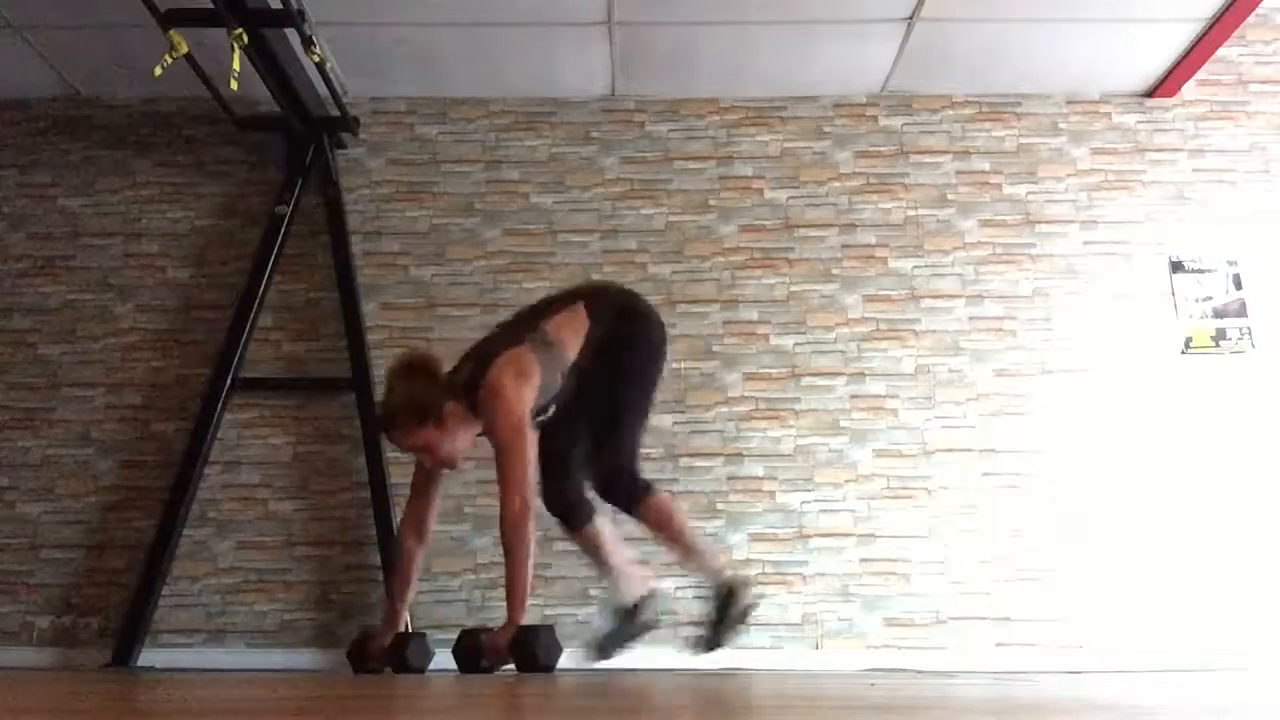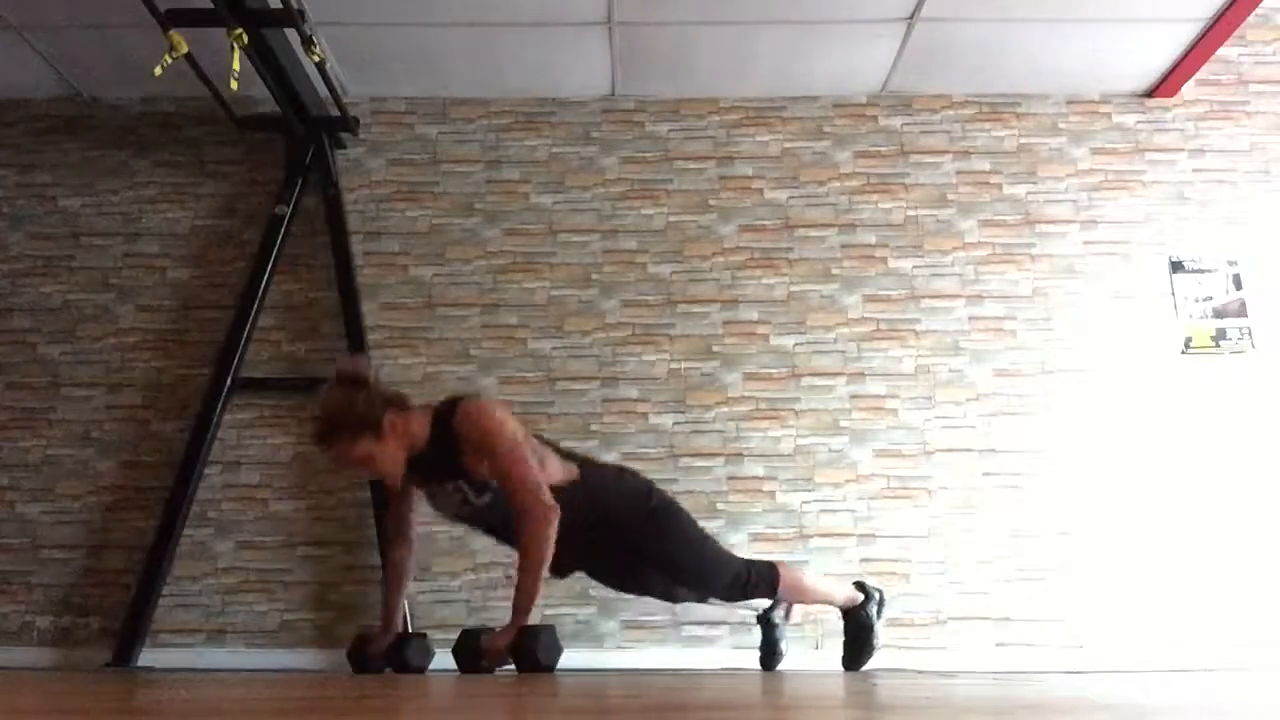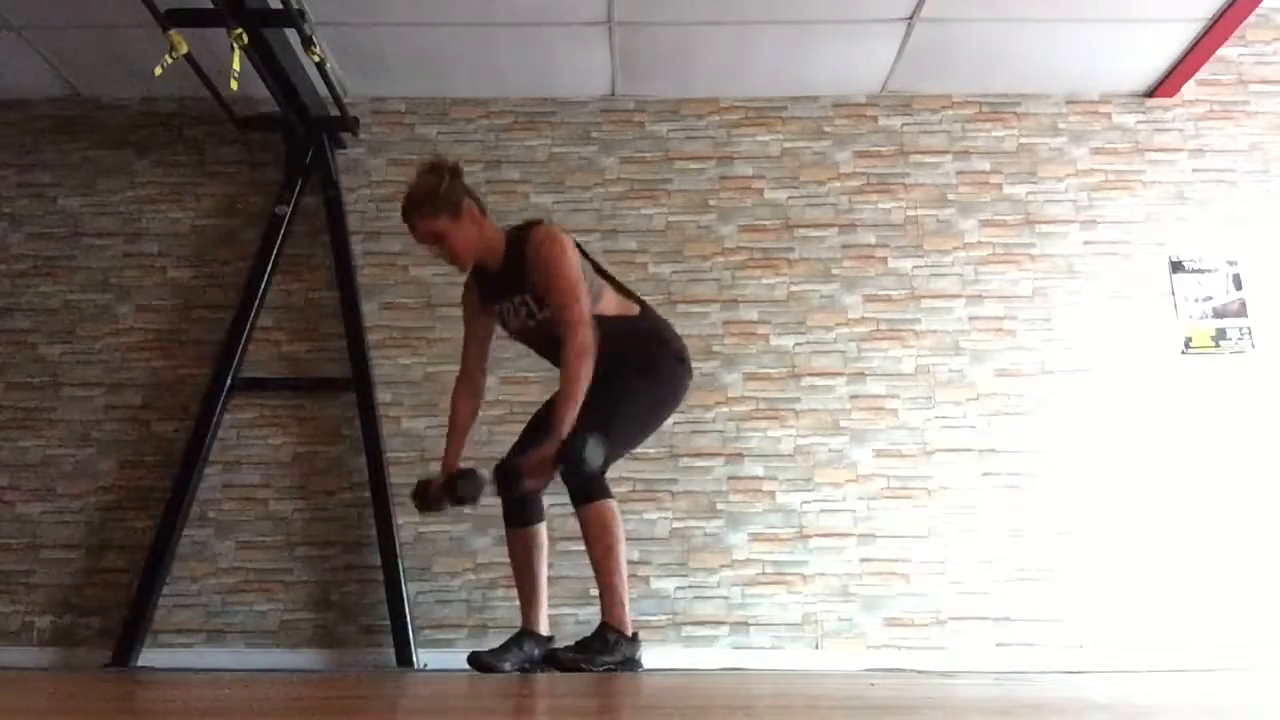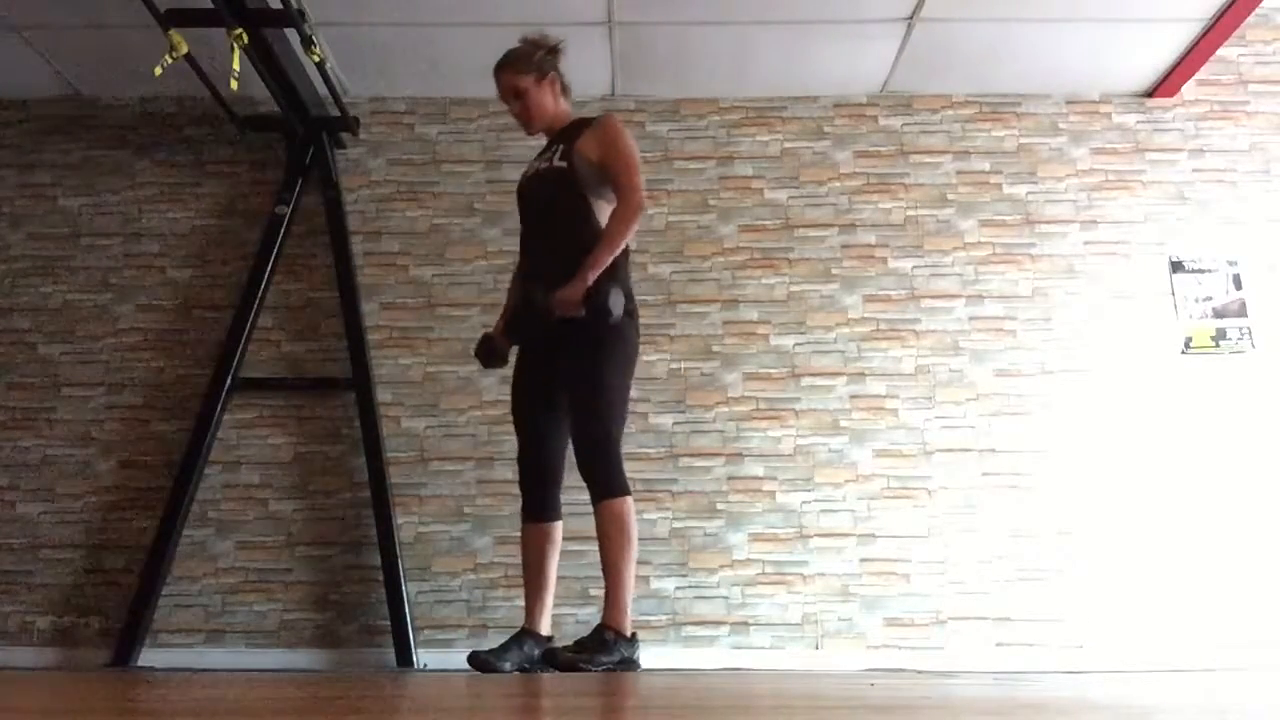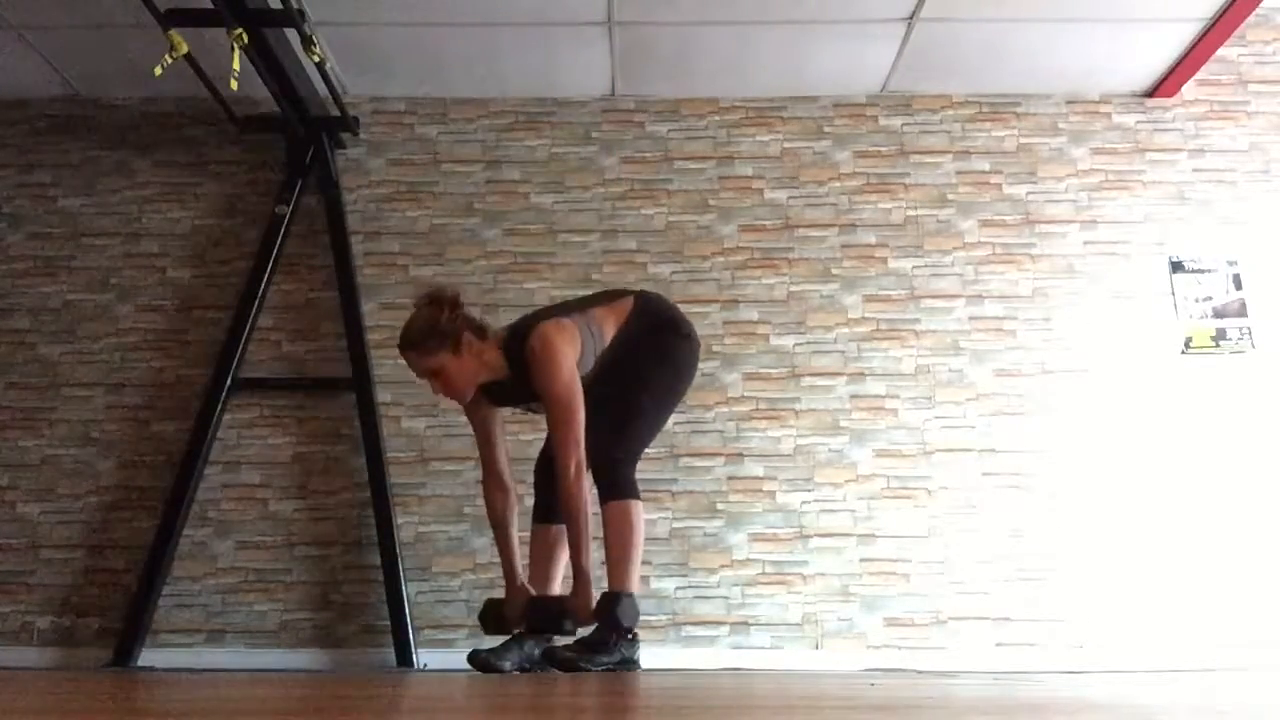
dt=1s
person 1, frame 1
left shoulder: (497, 392)
right shoulder: (448, 408)
left elbow: (516, 509)
right elbow: (415, 525)
left wrist: (514, 623)
right wrist: (392, 623)
right hip: (600, 360)
right knee: (561, 491)
left ankle: (726, 588)
right ankle: (635, 599)
person 1, frame 2
left shoulder: (473, 421)
right shoulder: (408, 457)
left elbow: (540, 513)
right elbow: (400, 541)
left wrist: (517, 626)
right wrist: (389, 629)
left hip: (620, 511)
right hip: (585, 539)
left knee: (734, 581)
right knee: (702, 587)
left ankle: (859, 600)
right ankle: (772, 612)
person 1, frame 3
left shoulder: (544, 246)
right shoulder: (478, 288)
left elbow: (581, 345)
right elbow: (470, 379)
left wrist: (555, 442)
right wrist: (449, 467)
left hip: (652, 361)
right hip: (597, 375)
left knee: (577, 461)
right knee: (514, 477)
left ankle: (619, 636)
right ankle: (535, 635)
person 1, frame 4
left shoulder: (601, 131)
right shoulder: (542, 158)
left elbow: (633, 202)
left wrist: (585, 278)
right wrist: (509, 312)
left hip: (596, 316)
right hip: (545, 326)
left knee: (597, 457)
right knee: (537, 473)
left ankle: (618, 633)
right ankle: (536, 634)
person 1, frame 5
left shoulder: (544, 347)
right shoulder: (480, 386)
left elbow: (573, 466)
right elbow: (496, 483)
left wrist: (582, 578)
right wrist: (512, 581)
left hip: (661, 342)
right hip: (610, 361)
left knee: (609, 458)
right knee: (548, 472)
left ankle: (619, 635)
right ankle: (537, 633)
